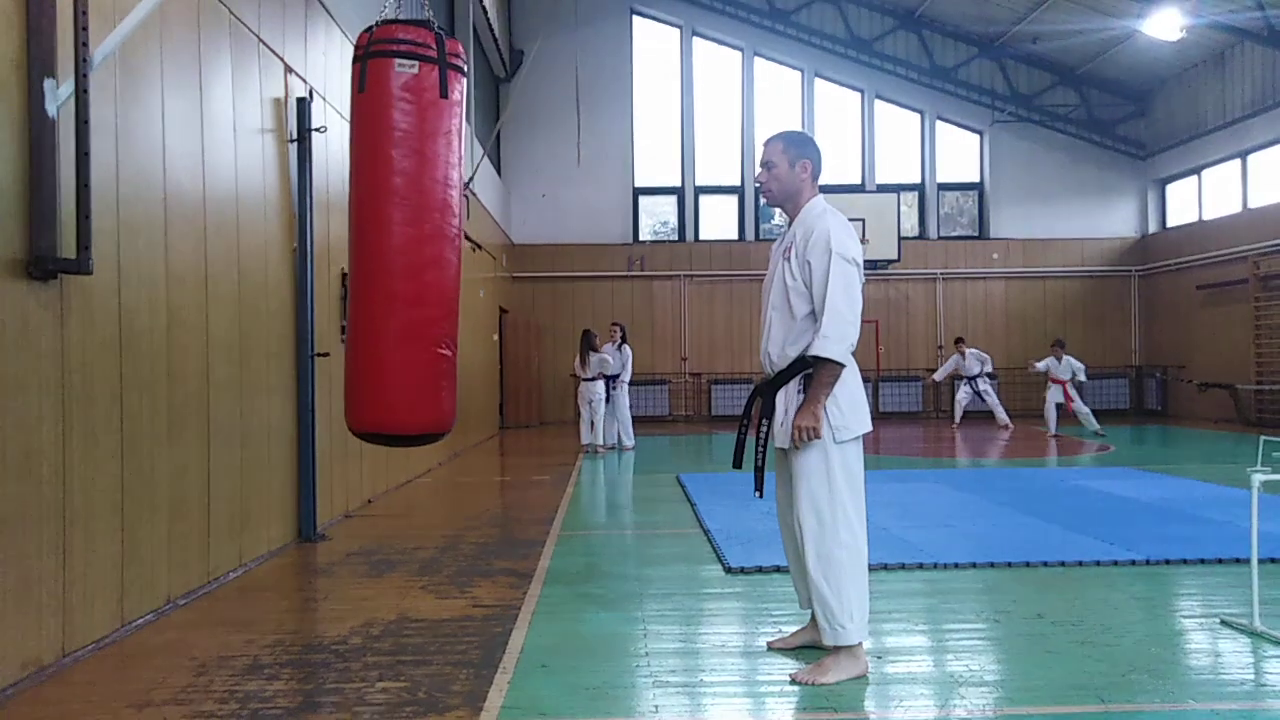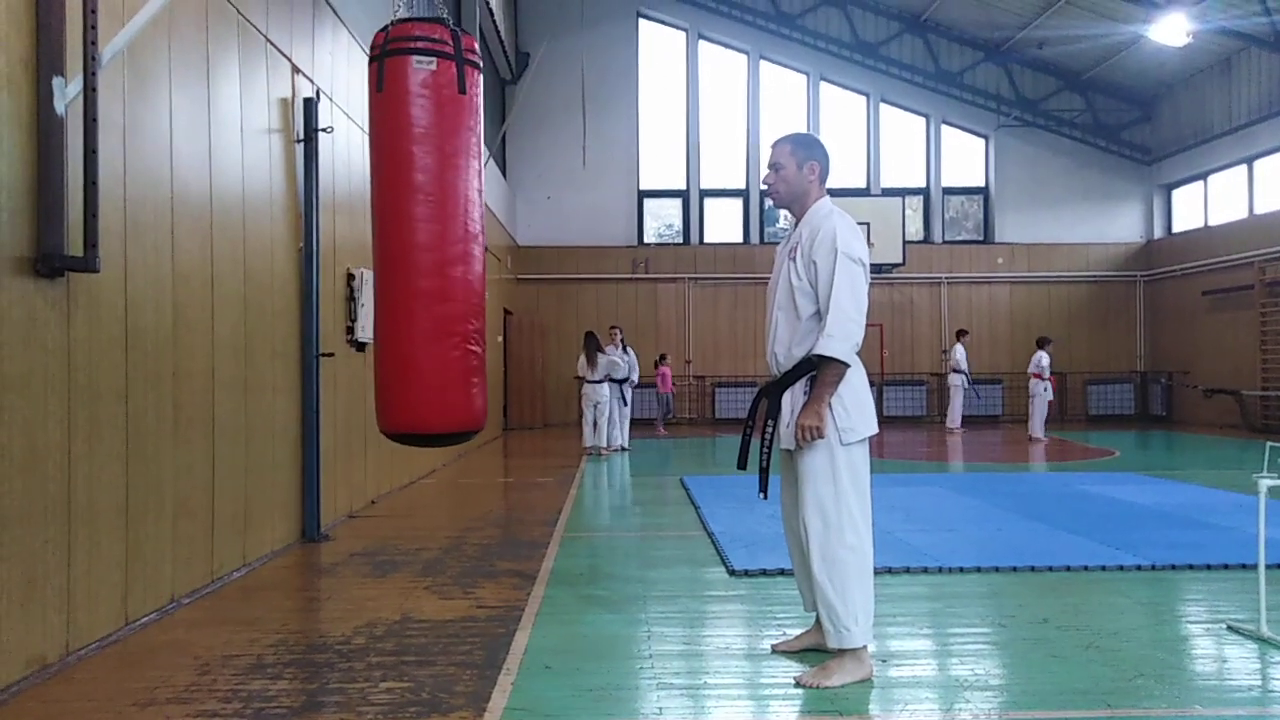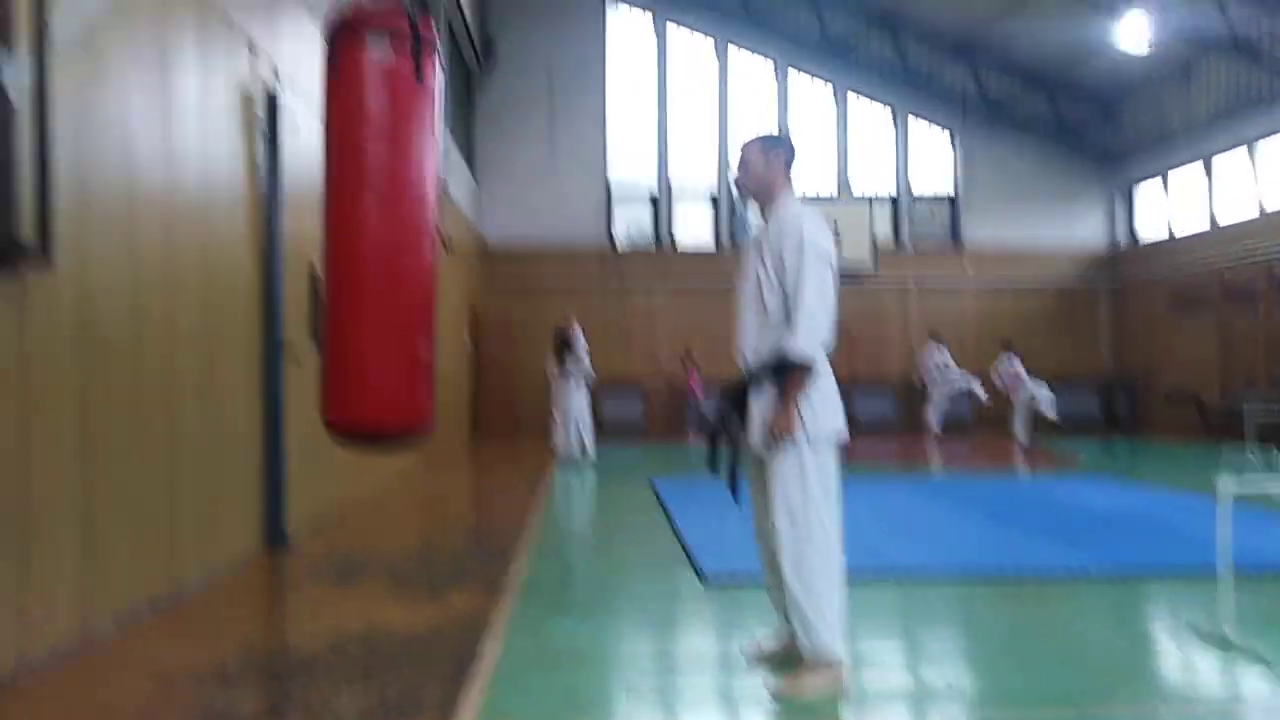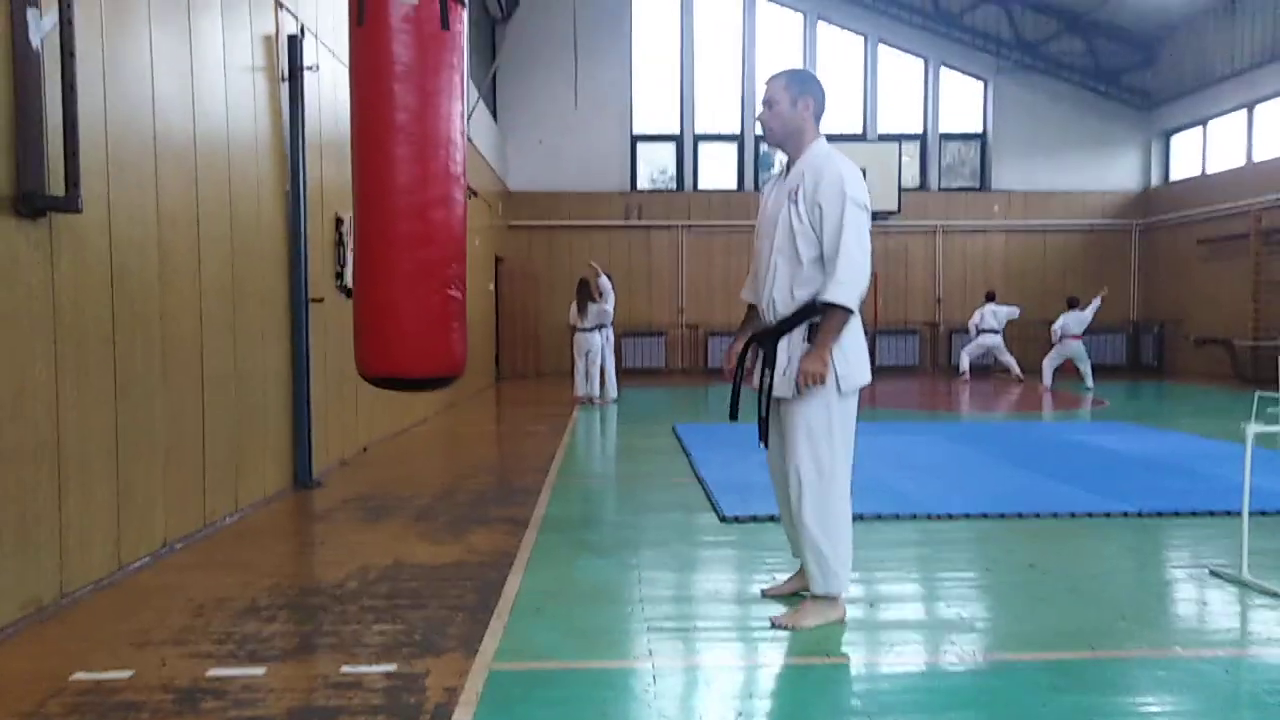
dt=1s
person 1, frame 1
left shoulder: (827, 230)
right shoulder: (790, 237)
left elbow: (839, 328)
left wrist: (813, 403)
right wrist: (776, 395)
left hip: (820, 399)
right hip: (793, 398)
left knee: (829, 522)
right knee: (799, 518)
left ankle: (848, 648)
right ankle: (821, 622)
person 1, frame 2
left shoulder: (833, 230)
right shoulder: (796, 236)
left elbow: (843, 327)
left wrist: (817, 402)
left hip: (825, 401)
right hip: (798, 398)
left knee: (833, 523)
right knee: (803, 520)
left ankle: (852, 650)
right ankle: (825, 624)
person 1, frame 3
left shoulder: (800, 228)
right shoulder: (768, 233)
left elbow: (811, 326)
left wrist: (787, 405)
left hip: (794, 402)
right hip: (767, 399)
left knee: (804, 524)
right knee: (777, 522)
left ankle: (824, 654)
right ankle: (796, 631)
person 1, frame 4
left shoulder: (834, 174)
right shoulder: (780, 183)
left elbow: (850, 273)
left wrist: (820, 349)
right wrist: (744, 336)
left hip: (817, 344)
right hip: (780, 343)
left knee: (817, 470)
right knee: (783, 465)
left ankle: (828, 596)
right ankle: (810, 569)
